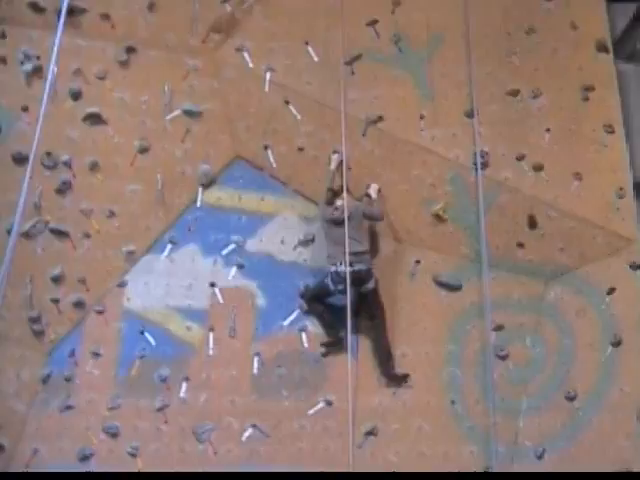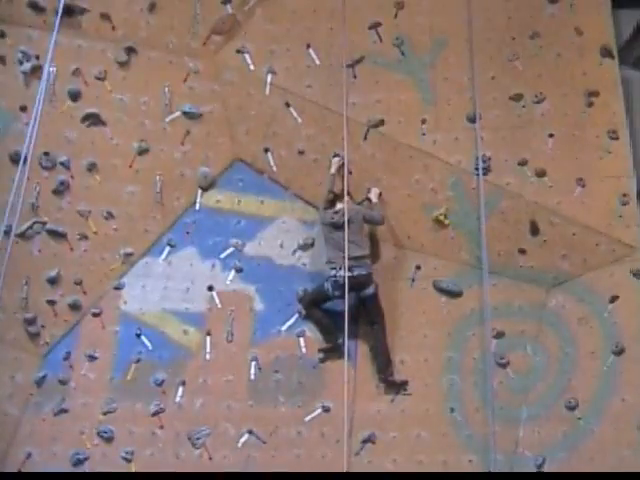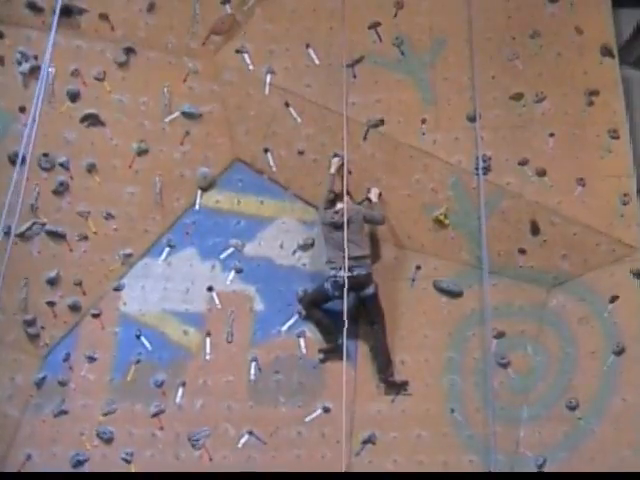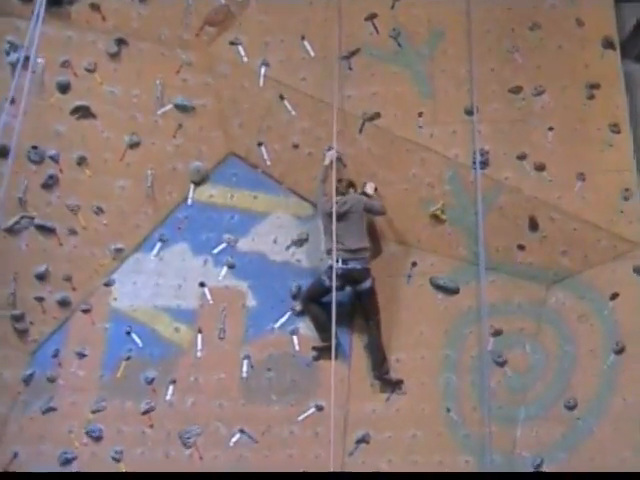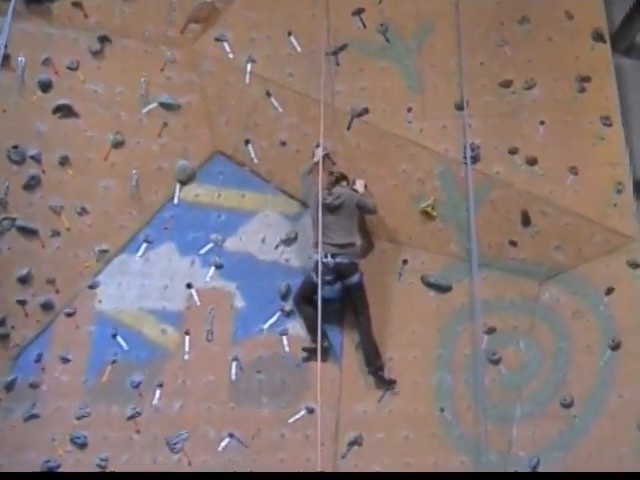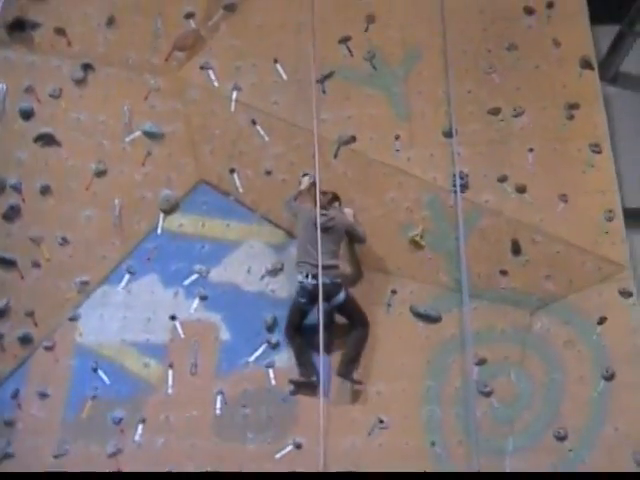
dt=0.3s
person 1, frame 1
left shoulder: (325, 211)
right shoulder: (356, 207)
left elbow: (329, 190)
right elbow: (379, 215)
left wrist: (332, 167)
right wrist: (373, 196)
left hip: (338, 273)
right hip: (362, 271)
left knee: (309, 297)
right knee: (377, 320)
left ankle: (336, 336)
right ankle: (388, 371)
person 1, frame 2
left shoulder: (324, 216)
right shoulder: (356, 211)
left elbow: (328, 195)
right elbow: (379, 219)
left wrist: (333, 171)
right wrist: (374, 200)
left hip: (338, 277)
right hip: (362, 275)
left knee: (307, 303)
right knee: (377, 324)
left ankle: (334, 343)
right ankle: (387, 377)
person 1, frame 3
left shoulder: (324, 215)
right shoulder: (357, 211)
left elbow: (327, 194)
right elbow: (380, 218)
left wrist: (333, 170)
right wrist: (374, 200)
left hip: (338, 276)
right hip: (362, 275)
left knee: (308, 303)
right knee: (377, 325)
left ankle: (334, 343)
right ankle: (387, 378)
person 1, frame 4
left shoulder: (324, 205)
right shoulder: (358, 201)
left elbow: (321, 185)
right elbow: (380, 209)
left wrist: (328, 162)
right wrist: (370, 193)
left hip: (336, 268)
right hip: (360, 268)
left knee: (308, 299)
right knee: (372, 321)
left ankle: (328, 341)
right ankle: (382, 375)
person 1, frame 5
left shoulder: (315, 194)
right shoulder: (351, 196)
left elbow: (305, 177)
right elbow: (372, 208)
left wrist: (316, 160)
right wrist: (361, 190)
left hip: (324, 262)
right hip: (348, 263)
left knee: (301, 299)
right knee: (362, 318)
left ankle: (319, 343)
right ankle: (376, 370)
person 1, frame 6
left shoulder: (305, 212)
right shoulder: (342, 220)
left elbow: (289, 203)
right elbow: (361, 238)
left wrist: (304, 187)
left hip: (307, 282)
right hip: (332, 283)
left knee: (292, 330)
right knee: (360, 324)
left ankle: (308, 375)
right ankle: (347, 368)
